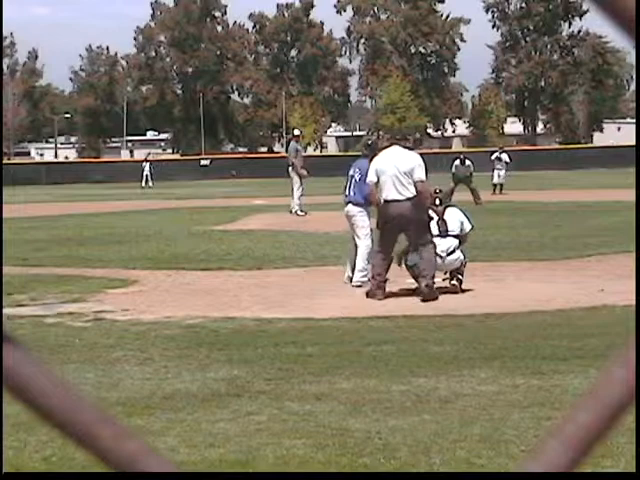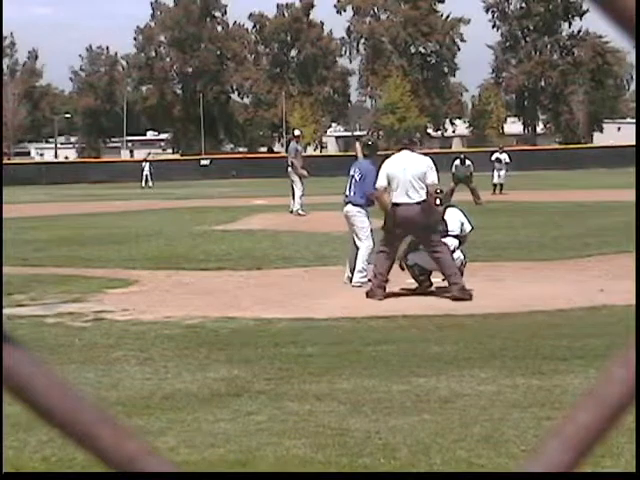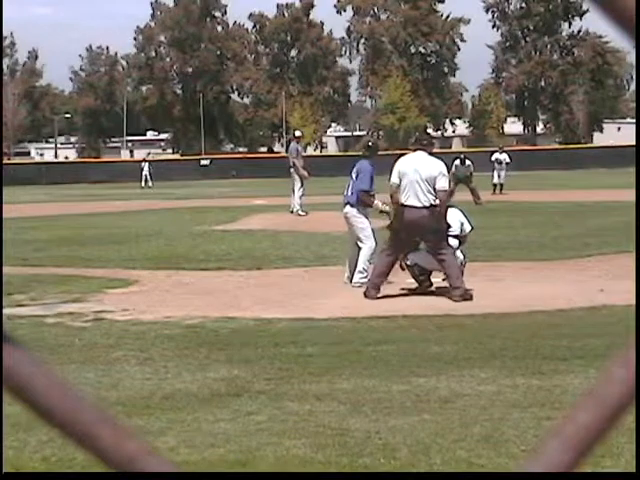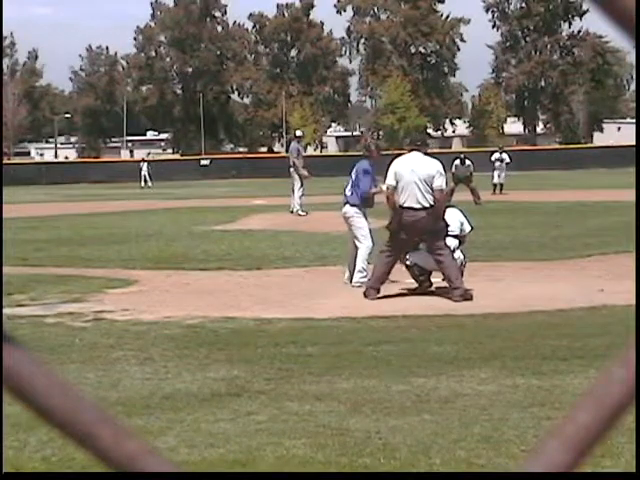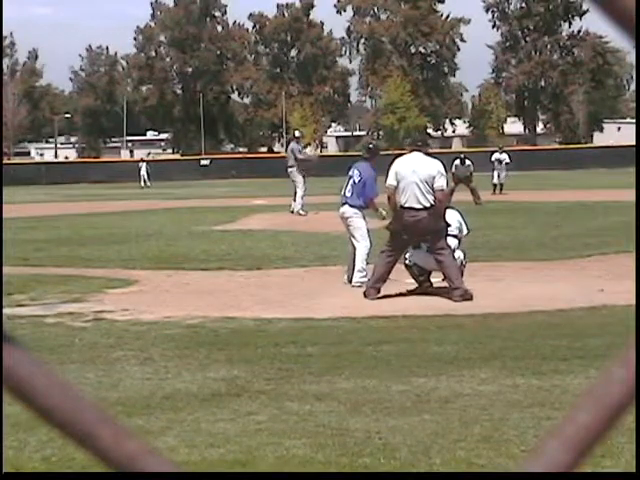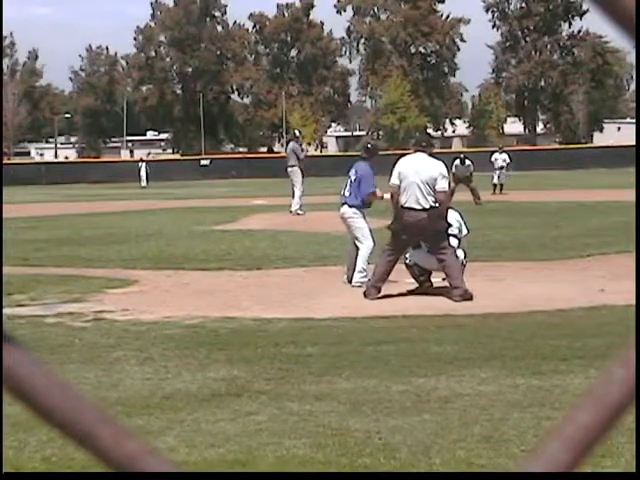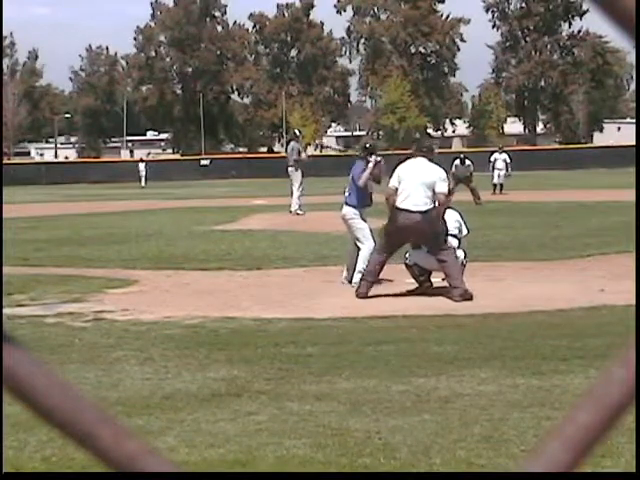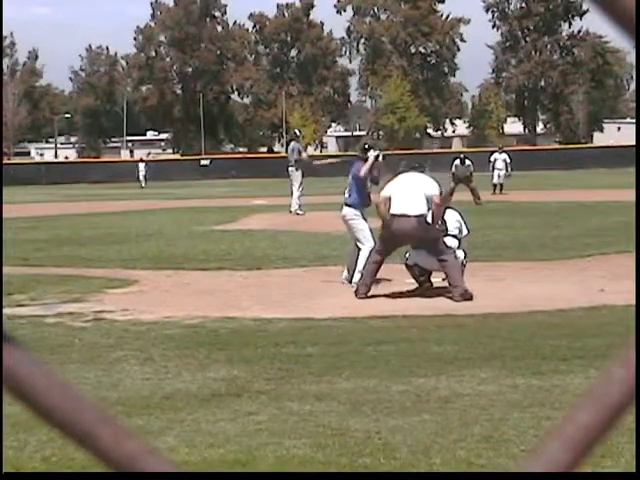
dt=0.4s
person 1, frame 1
left shoulder: (378, 159)
right shoulder: (413, 157)
left elbow: (371, 190)
right elbow: (421, 188)
left wrist: (381, 209)
right wrist: (427, 208)
left hip: (389, 208)
right hip: (411, 207)
left knee: (383, 248)
right knee: (425, 245)
left ankle: (377, 288)
right ankle: (426, 284)
person 1, frame 2
left shoulder: (388, 163)
right shoulder: (424, 160)
left elbow: (379, 194)
right elbow: (433, 191)
left wrist: (390, 213)
right wrist: (434, 212)
left hip: (399, 212)
right hip: (422, 211)
left knee: (386, 250)
right knee: (438, 248)
left ankle: (377, 288)
right ankle: (457, 287)
person 1, frame 3
left shoulder: (402, 161)
right shoulder: (438, 165)
left elbow: (393, 192)
right elbow: (442, 197)
left wrist: (398, 213)
right wrist: (441, 219)
left hip: (406, 214)
right hip: (428, 215)
left knee: (390, 251)
right knee: (444, 252)
left ankle: (372, 288)
right ankle: (458, 290)
person 1, frame 4
left shoulder: (397, 162)
right shoulder: (434, 164)
left elbow: (389, 193)
right elbow: (439, 197)
left wrist: (396, 214)
right wrist: (438, 218)
left hip: (404, 215)
right hip: (427, 215)
left knee: (389, 252)
right knee: (442, 252)
left ankle: (372, 289)
right ankle: (458, 290)
person 1, frame 5
left shoulder: (398, 163)
right shoulder: (435, 164)
left elbow: (390, 194)
right elbow: (440, 197)
left wrist: (396, 215)
right wrist: (440, 218)
left hip: (405, 215)
right hip: (428, 216)
left knee: (390, 252)
right knee: (443, 252)
left ankle: (372, 289)
right ankle: (458, 290)
person 1, frame 6
left shoulder: (402, 162)
right shoulder: (438, 166)
left elbow: (394, 193)
right elbow: (442, 199)
left wrist: (398, 215)
right wrist: (441, 219)
left hip: (406, 215)
right hip: (429, 216)
left knee: (390, 252)
right knee: (445, 252)
left ankle: (372, 289)
right ankle: (459, 290)
person 1, frame 7
left shoulder: (403, 166)
right shoulder: (437, 171)
left elbow: (390, 194)
right elbow: (441, 200)
left wrist: (395, 216)
right wrist: (437, 221)
left hip: (401, 217)
right hip: (424, 219)
left knee: (381, 252)
right knee: (445, 253)
left ankle: (363, 288)
right ankle: (458, 290)
person 1, frame 8
left shoulder: (396, 180)
right shoulder: (428, 180)
left elbow: (380, 202)
right elbow: (437, 202)
left wrist: (387, 224)
right wrist: (435, 224)
left hip: (396, 224)
right hip: (419, 224)
left knee: (378, 253)
right knee: (446, 253)
left ankle: (362, 289)
right ankle: (459, 291)
person 2, frame 1
left shoulder: (355, 165)
right shoulder: (369, 167)
right elbow: (370, 194)
left hip: (350, 207)
right hip: (359, 209)
left knee: (357, 242)
right knee: (365, 243)
left ankle: (350, 275)
right ankle: (359, 278)
person 2, frame 2
left shoulder: (356, 164)
right shoulder: (370, 168)
right elbow: (370, 195)
left hip: (349, 207)
right hip: (358, 210)
left knee: (357, 243)
right knee: (366, 243)
left ankle: (350, 275)
right ankle: (359, 279)
person 2, frame 3
left shoulder: (359, 164)
right shoulder: (367, 167)
right elbow: (362, 193)
left wrist: (375, 201)
right wrist: (376, 204)
left hip: (350, 208)
right hip: (356, 210)
left knee: (356, 244)
right knee: (369, 243)
left ankle: (350, 276)
right ankle: (359, 279)
person 2, frame 4
left shoulder: (360, 164)
right shoulder: (366, 168)
left elbow: (368, 187)
right elbow: (365, 192)
left wrist: (379, 188)
right wrist: (382, 189)
left hip: (349, 208)
right hip: (356, 210)
left knee: (357, 243)
right knee: (366, 244)
left ankle: (350, 276)
right ankle: (359, 279)
person 2, frame 5
left shoulder: (355, 166)
right shoulder: (369, 172)
right elbow: (369, 199)
right wrist: (379, 211)
left hip: (345, 208)
right hip: (354, 211)
left knee: (356, 243)
right knee: (363, 244)
left ankle: (350, 276)
right ankle: (358, 279)
person 2, frame 6
left shoulder: (356, 166)
right shoulder: (366, 169)
right elbow: (368, 195)
left wrist: (377, 194)
right wrist: (383, 196)
left hip: (347, 208)
right hip: (354, 211)
left knee: (357, 243)
right knee: (367, 243)
left ankle: (350, 275)
right ankle: (359, 279)
person 2, frame 7
left shoulder: (364, 165)
right shoulder: (360, 166)
left elbow: (377, 179)
right elbow: (361, 183)
left wrist: (379, 165)
right wrist: (371, 166)
left hip: (353, 210)
right hip: (354, 211)
left knee: (358, 243)
right knee: (368, 244)
left ankle: (348, 276)
right ankle: (358, 279)
person 2, frame 8
left shoulder: (362, 166)
right shoulder: (358, 165)
left elbow: (376, 180)
right elbow: (362, 175)
right wrist: (371, 159)
left hip: (353, 211)
right hip: (354, 211)
left knee: (360, 244)
right knee: (368, 244)
left ankle: (348, 276)
right ankle: (358, 279)
